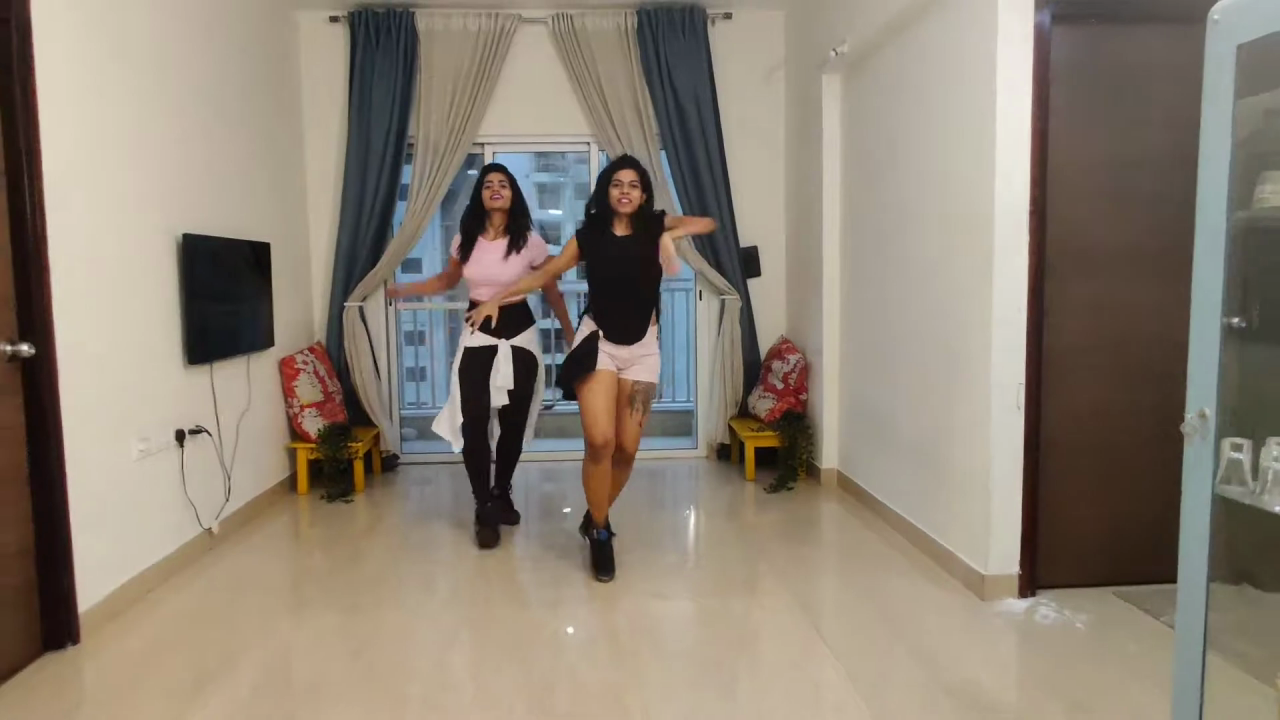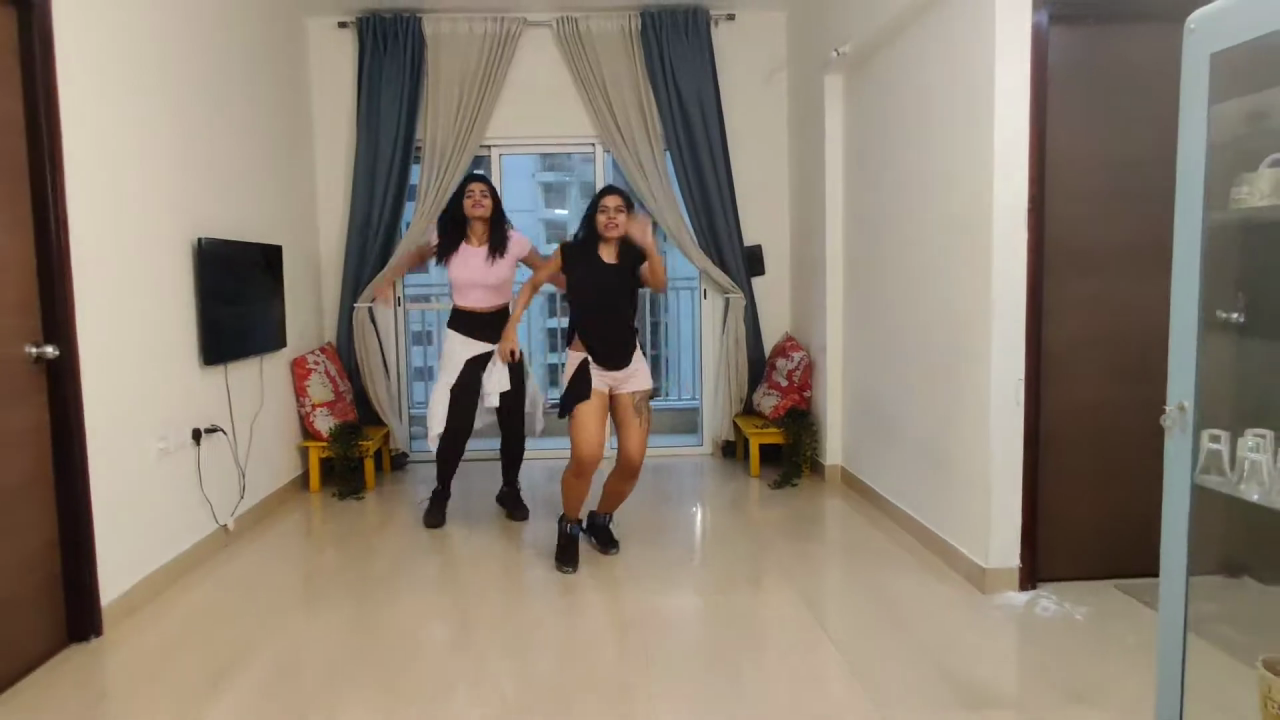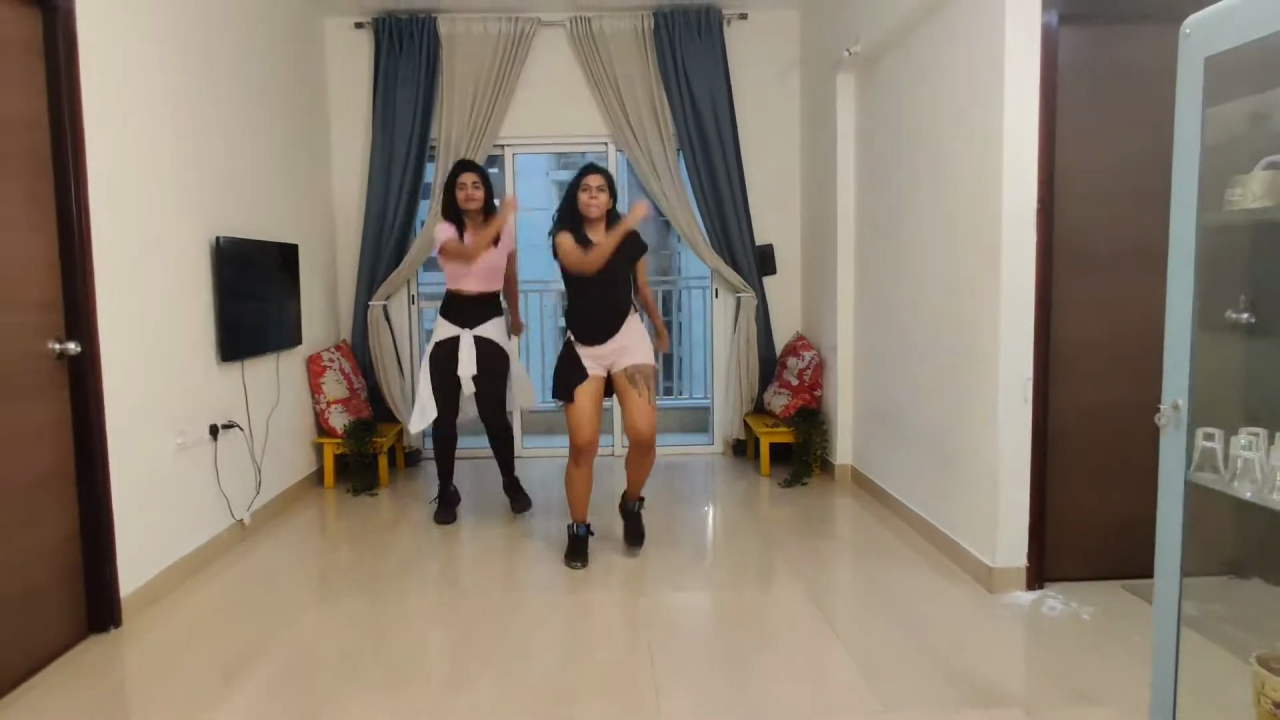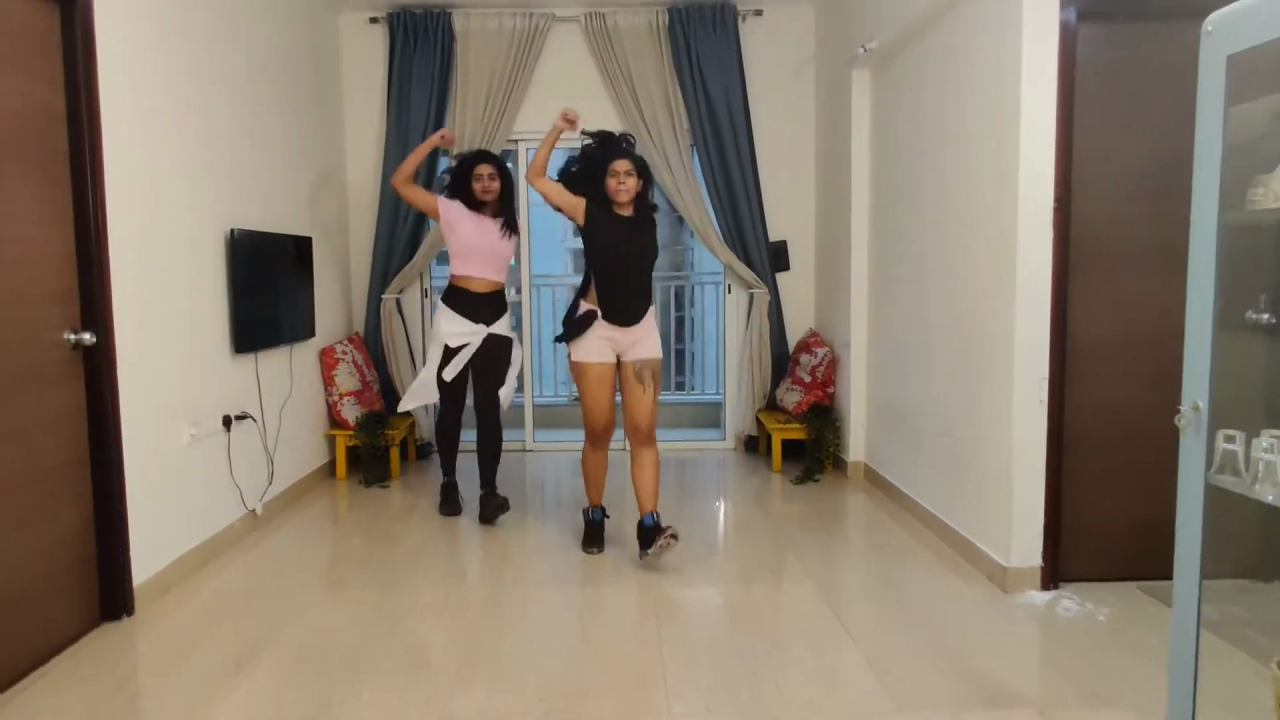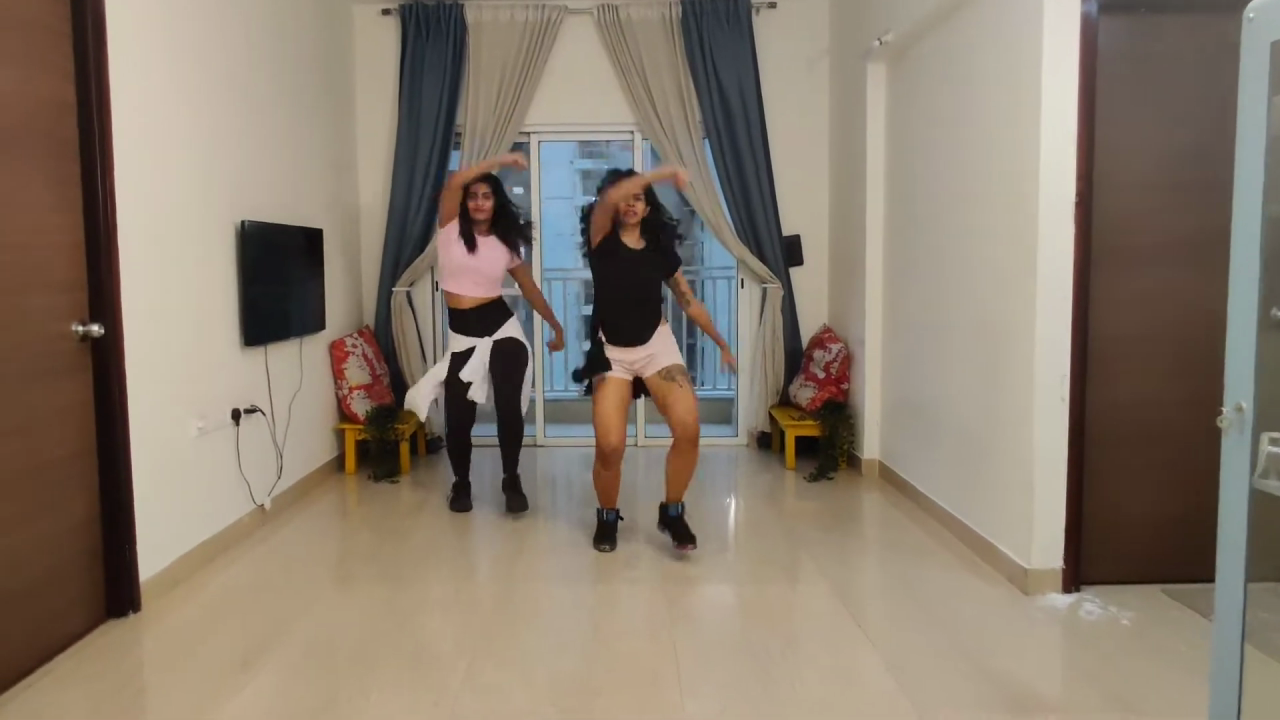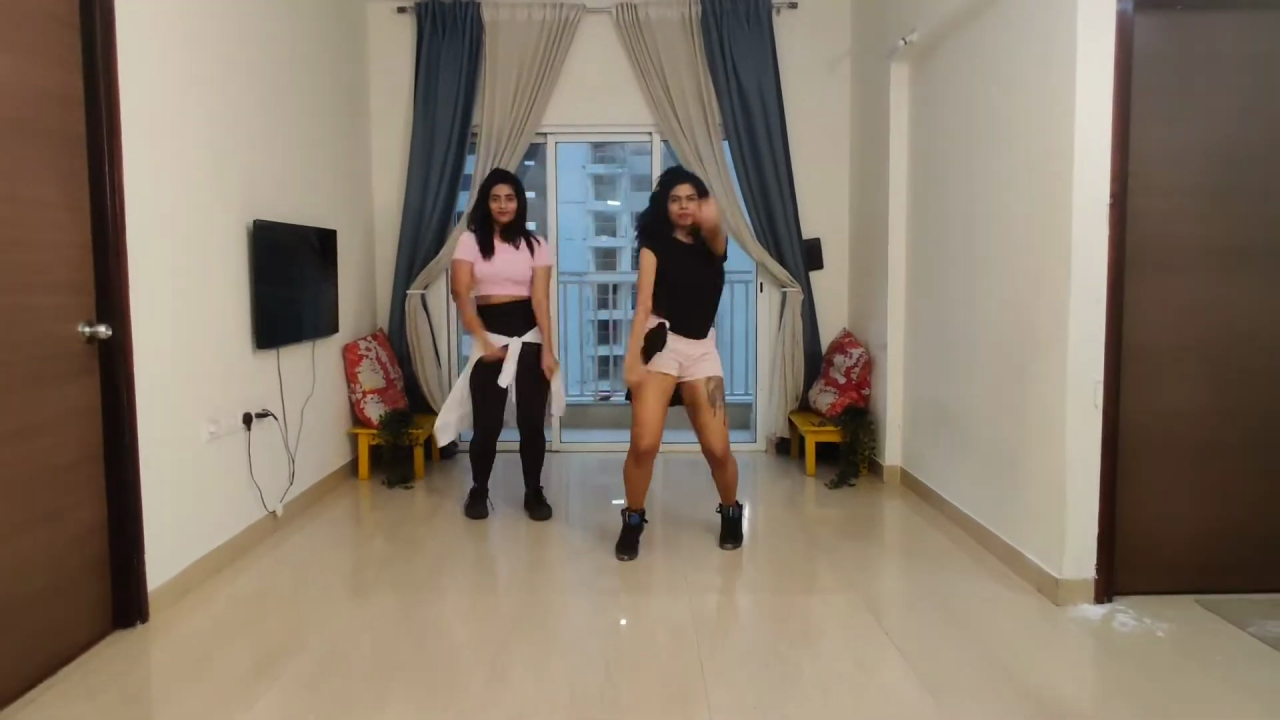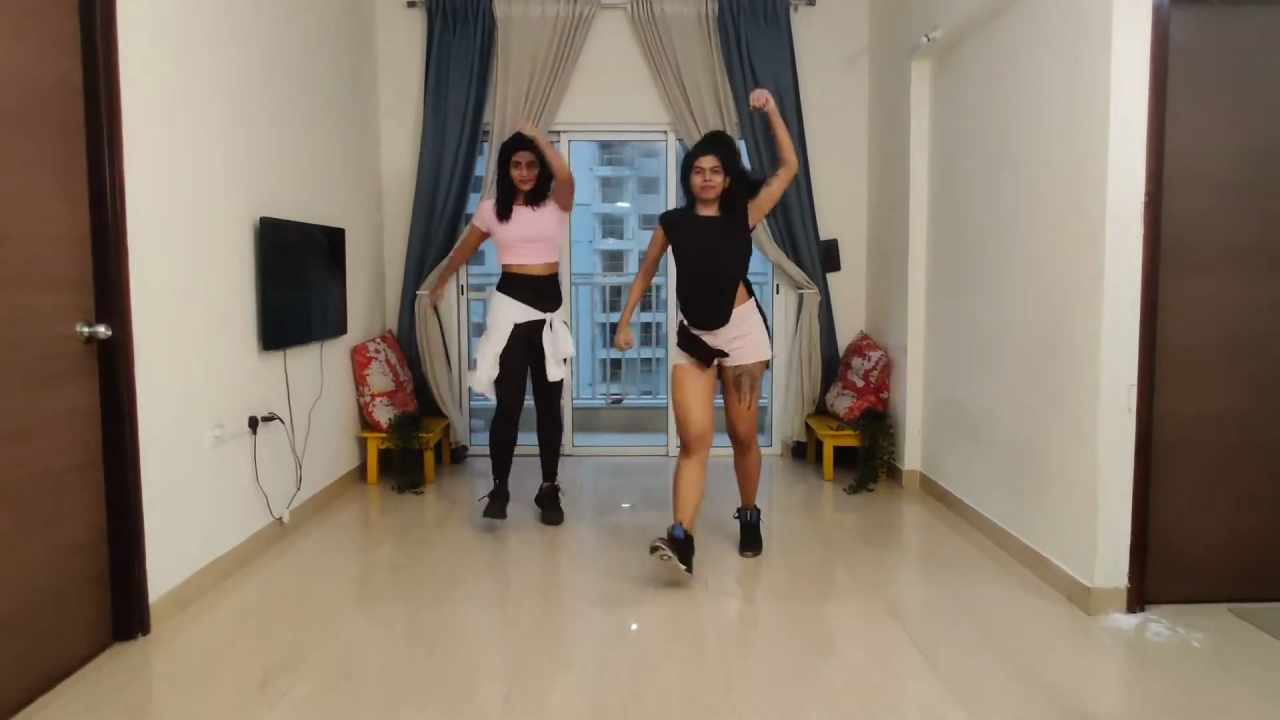
dt=0.2s
person 1, frame 1
left shoulder: (656, 227)
right shoulder: (589, 235)
left elbow: (706, 223)
right elbow: (545, 274)
left wrist: (671, 235)
right wrist: (495, 299)
left hip: (641, 348)
right hip: (598, 344)
left knee: (626, 449)
right knee: (600, 441)
left ankle: (596, 517)
right ankle: (601, 535)
person 1, frame 2
left shoulder: (636, 259)
right shoulder: (572, 254)
left elbow: (659, 284)
right elbow: (533, 284)
left wrist: (648, 244)
right wrist: (511, 325)
left hip: (630, 367)
right hip: (587, 366)
left knee: (633, 458)
right knee: (585, 457)
left ankle: (601, 520)
right ankle: (569, 527)
person 1, frame 3
left shoulder: (633, 242)
right shoulder: (566, 237)
right elbow: (584, 263)
left wrist: (661, 331)
right wrist: (622, 228)
left hip: (627, 340)
right hip: (582, 350)
left knee: (644, 435)
right knee: (583, 445)
left ankle: (631, 504)
right ankle: (578, 532)
person 1, frame 4
left shoulder: (647, 220)
right shoulder: (588, 211)
right elbow: (536, 177)
right wrist: (558, 128)
left hip: (640, 327)
right hip: (596, 327)
left knee: (642, 430)
right knee: (599, 430)
left ankle: (649, 527)
right ankle: (594, 516)
person 1, frame 5
left shoulder: (663, 251)
right shoulder: (602, 239)
left elbow: (689, 302)
right elbow: (605, 201)
left wrist: (721, 343)
right wrist: (655, 174)
left hip: (656, 346)
right hip: (611, 351)
left knee: (688, 428)
right knee: (609, 447)
left ankle: (672, 511)
right ankle: (607, 517)
person 1, frame 6
left shoulder: (713, 244)
right shoulder: (654, 246)
left elbow: (717, 235)
right elbow: (643, 302)
left wrist: (712, 219)
right wrist: (631, 358)
left hip: (702, 350)
right hip: (660, 344)
left knee: (718, 449)
right knee: (644, 445)
left ankle: (730, 512)
right ankle: (633, 520)
person 1, frame 7
left shoulder: (744, 214)
right shoulder: (673, 223)
left elbow: (789, 167)
right elbow: (645, 271)
left wrist: (771, 110)
right wrist: (625, 321)
left hip: (741, 329)
right hip: (693, 335)
left knee: (744, 436)
right knee: (696, 439)
left ankle: (750, 516)
right ankle: (681, 540)
person 2, frame 1
left shoulder: (529, 241)
right shoulder: (466, 241)
left elbow: (550, 287)
right elbow: (446, 281)
left wrist: (568, 329)
right wrist: (407, 289)
left hip: (519, 335)
right hip: (477, 335)
left knee: (515, 426)
right knee: (474, 425)
left ankle: (500, 494)
right ankle: (485, 510)
person 2, frame 2
left shoulder: (512, 241)
right shoulder: (447, 241)
left elbow: (545, 268)
right elbow: (420, 253)
right wrist: (394, 276)
left hip: (504, 337)
right hip: (463, 340)
left knee: (513, 425)
right knee: (457, 426)
left ankle: (510, 491)
right ankle: (440, 495)
person 2, frame 3
left shoulder: (504, 231)
right shoulder: (445, 229)
right elbow: (464, 253)
left wrist: (515, 314)
right wrist: (499, 218)
left hip: (490, 325)
right hip: (450, 324)
left knee: (494, 412)
right knee: (444, 415)
left ankle: (511, 481)
right ankle: (446, 492)
person 2, frame 4
left shoulder: (509, 224)
right shoulder: (451, 211)
right elbow: (400, 181)
right wrist: (433, 142)
left hip: (494, 322)
right hip: (454, 316)
left knee: (487, 408)
right knee: (450, 407)
left ankle: (489, 493)
right ankle: (449, 484)
person 2, frame 5
left shoulder: (506, 242)
right shoulder: (450, 228)
left elbow: (529, 288)
right elbow: (453, 184)
left wrist: (556, 326)
right wrist: (499, 161)
left hip: (502, 331)
right hip: (463, 338)
left knee: (509, 410)
right knee: (458, 420)
left ankle: (511, 481)
right ankle: (461, 483)
person 2, frame 6
left shoulder: (535, 246)
right shoulder: (470, 242)
left elbow: (541, 299)
right elbow: (462, 293)
left wrist: (549, 349)
right wrist: (483, 340)
left hip: (530, 337)
right hip: (488, 338)
left knee: (532, 423)
right knee: (487, 426)
left ankle: (534, 492)
right ankle: (479, 489)
person 2, frame 7
left shoulder: (557, 202)
right shoulder: (492, 208)
left elbow: (566, 174)
right elbow: (465, 248)
left wrist: (538, 137)
right wrist: (439, 283)
left hip: (549, 307)
right hip: (511, 307)
left knee: (549, 406)
right knee: (510, 404)
left ankle: (549, 488)
right ankle: (499, 489)
